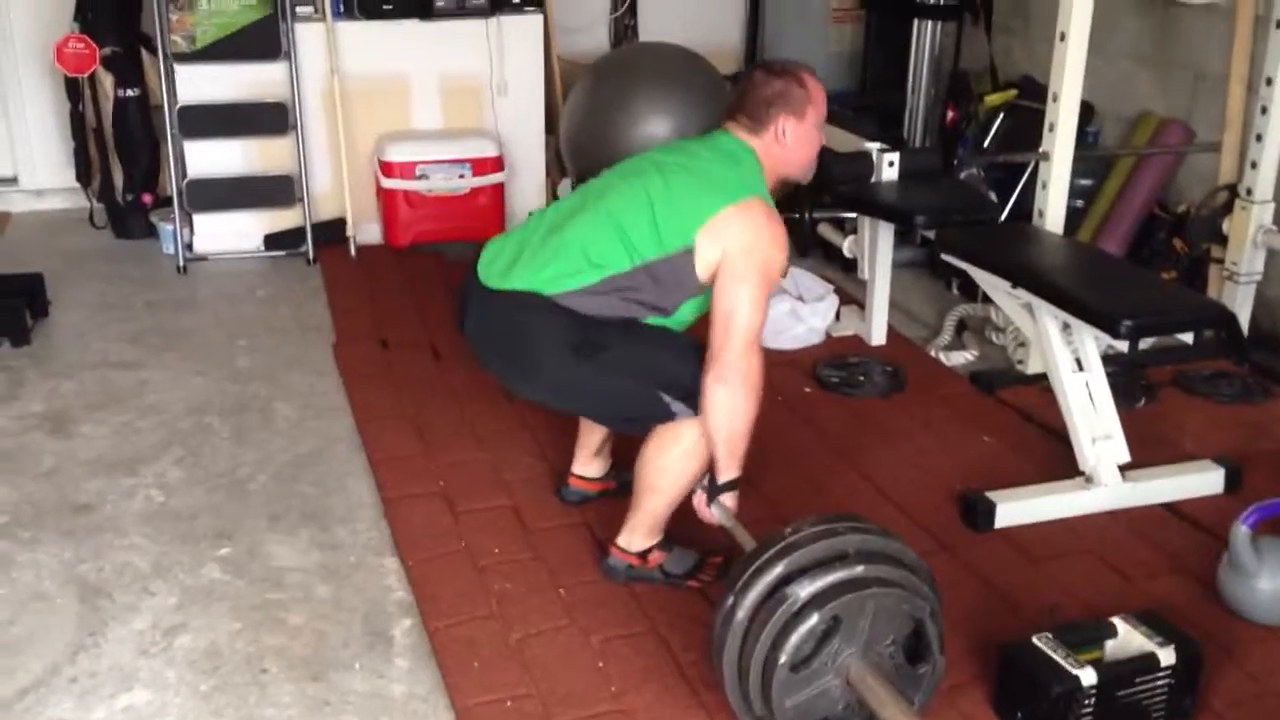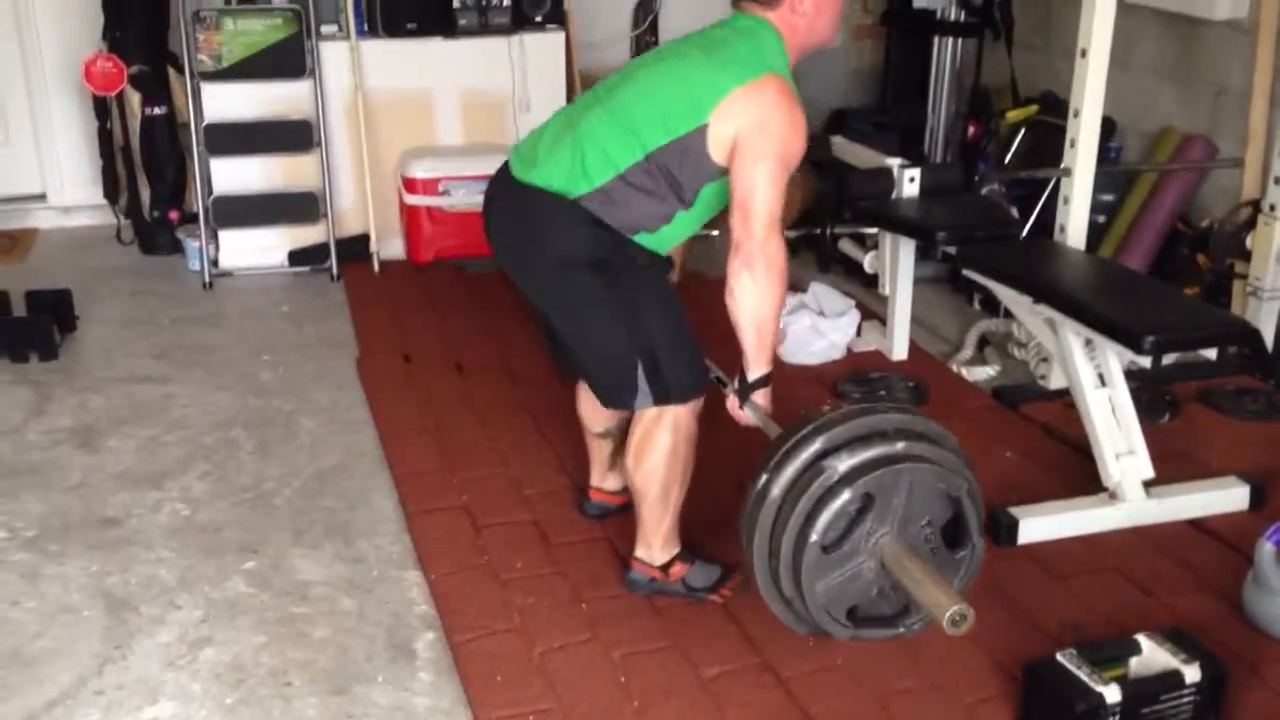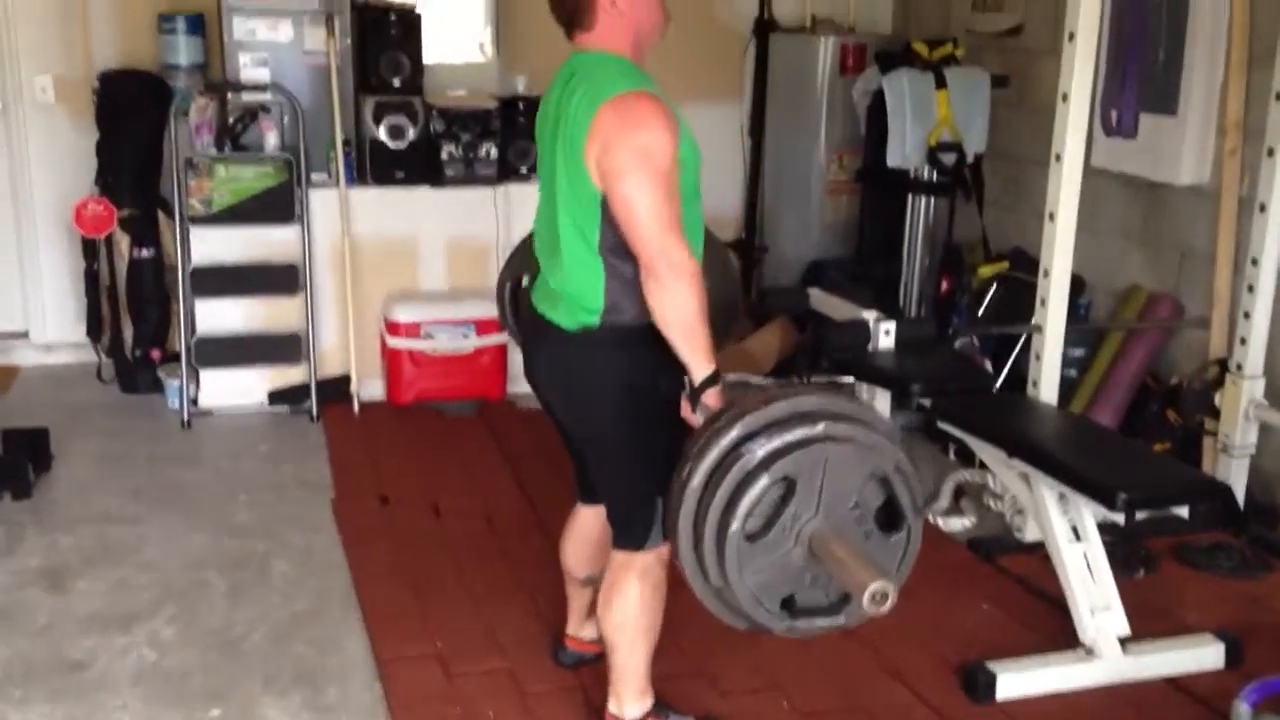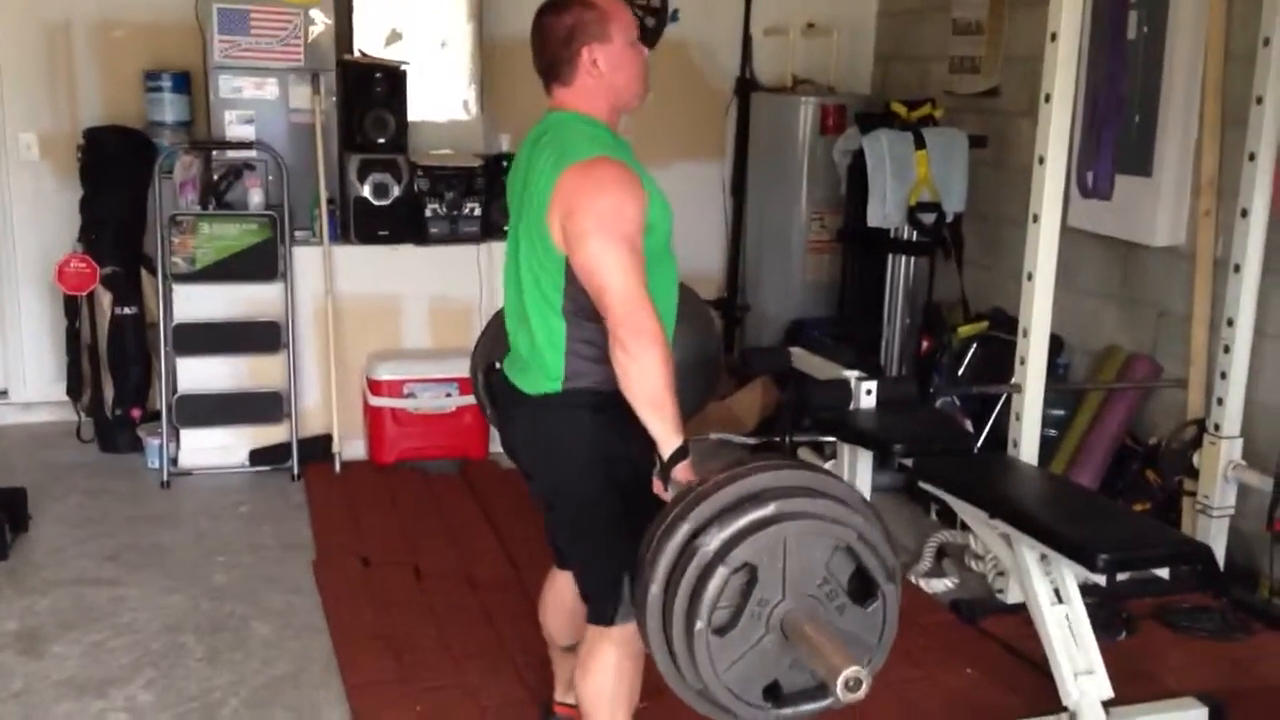
dt=1s
person 1, frame 1
left shoulder: (695, 157)
right shoulder: (754, 226)
right elbow: (732, 365)
right wrist: (725, 480)
left hip: (493, 288)
right hip: (527, 326)
left knee: (636, 356)
right knee: (701, 396)
left ankle: (589, 473)
right ankle: (637, 549)
person 1, frame 2
right shoulder: (771, 103)
right elbow: (756, 249)
left wrist: (653, 287)
right wrist: (757, 376)
left hip: (522, 197)
right hip: (560, 227)
left knee: (608, 349)
right knee: (670, 390)
left ankle: (605, 484)
right ankle: (658, 560)
person 1, frame 3
left shoulder: (572, 86)
right shoulder: (630, 111)
right elbow: (663, 258)
right wrist: (704, 376)
left hip: (561, 335)
right hip: (615, 352)
left knee: (599, 496)
right knee: (645, 536)
left ankle: (581, 630)
person 1, frame 4
left shoulder: (546, 144)
right shoulder: (598, 173)
right elbow: (630, 326)
right wrist: (673, 450)
left hip: (539, 401)
right hip: (582, 419)
left knee: (578, 564)
right knee: (626, 605)
